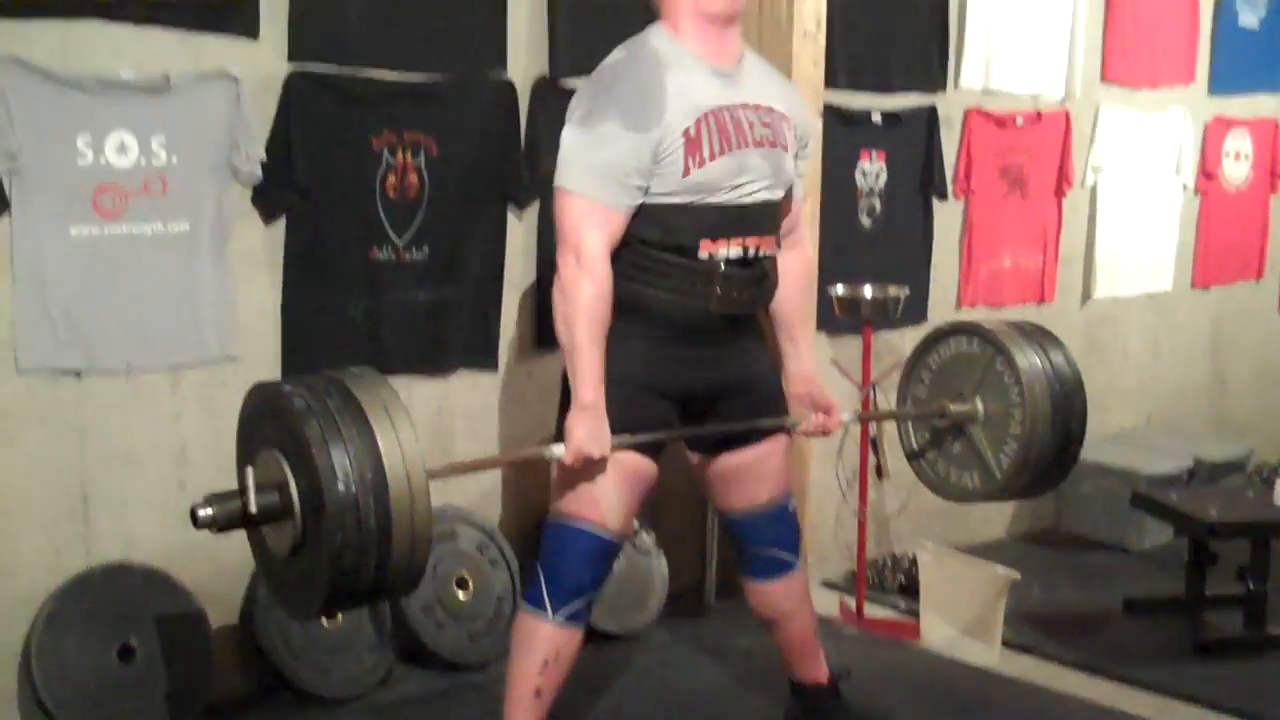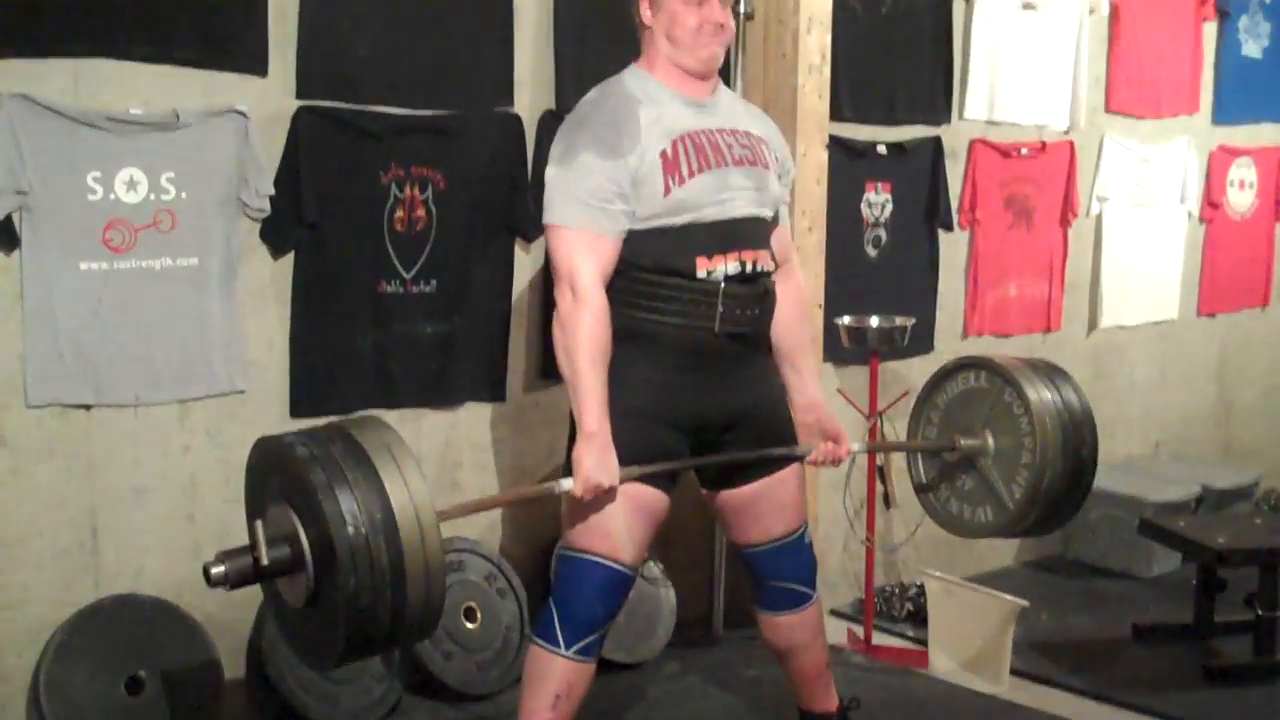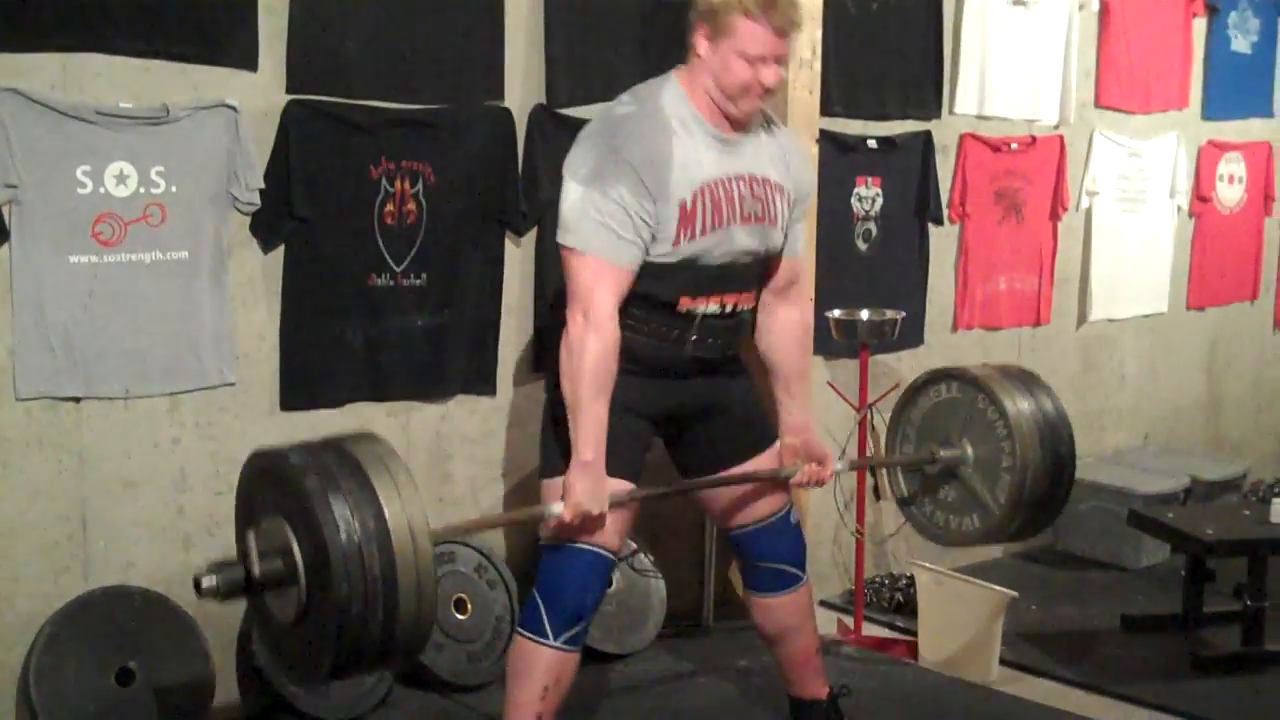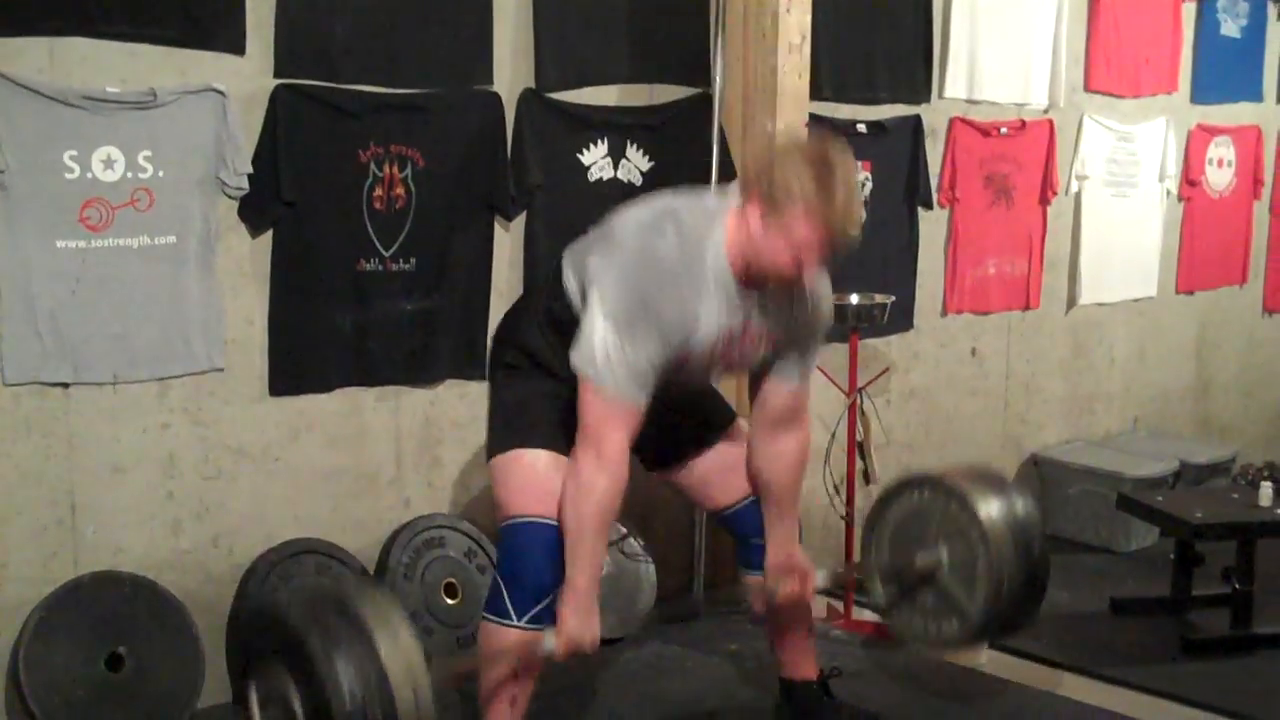
dt=0.3s
person 1, frame 1
left shoulder: (781, 100)
right shoulder: (625, 92)
left elbow: (792, 241)
right elbow: (583, 258)
left wrist: (799, 371)
right wrist: (587, 407)
left hip: (734, 343)
right hip: (635, 345)
left knee: (770, 535)
right knee: (579, 552)
person 1, frame 2
left shoulder: (757, 129)
right shoulder: (607, 122)
left elbow: (784, 273)
right elbow: (579, 291)
left wrist: (808, 400)
right wrist: (592, 433)
left hip: (745, 375)
right hip: (642, 378)
left knee: (787, 568)
right knee: (593, 587)
person 1, frame 3
left shoulder: (784, 155)
right shoulder: (628, 141)
left elbow: (786, 298)
right elbow: (591, 315)
left wrist: (796, 423)
right wrist: (587, 463)
left hip: (715, 372)
right hip: (615, 374)
left knee: (777, 548)
right knee: (575, 577)
person 1, frame 4
left shoulder: (804, 292)
right shoulder: (652, 264)
left elbow: (781, 423)
right elbow: (601, 449)
left wrist: (785, 543)
right wrist: (581, 600)
left hip: (664, 387)
right hip: (549, 369)
left knee: (763, 520)
right knee: (536, 548)
